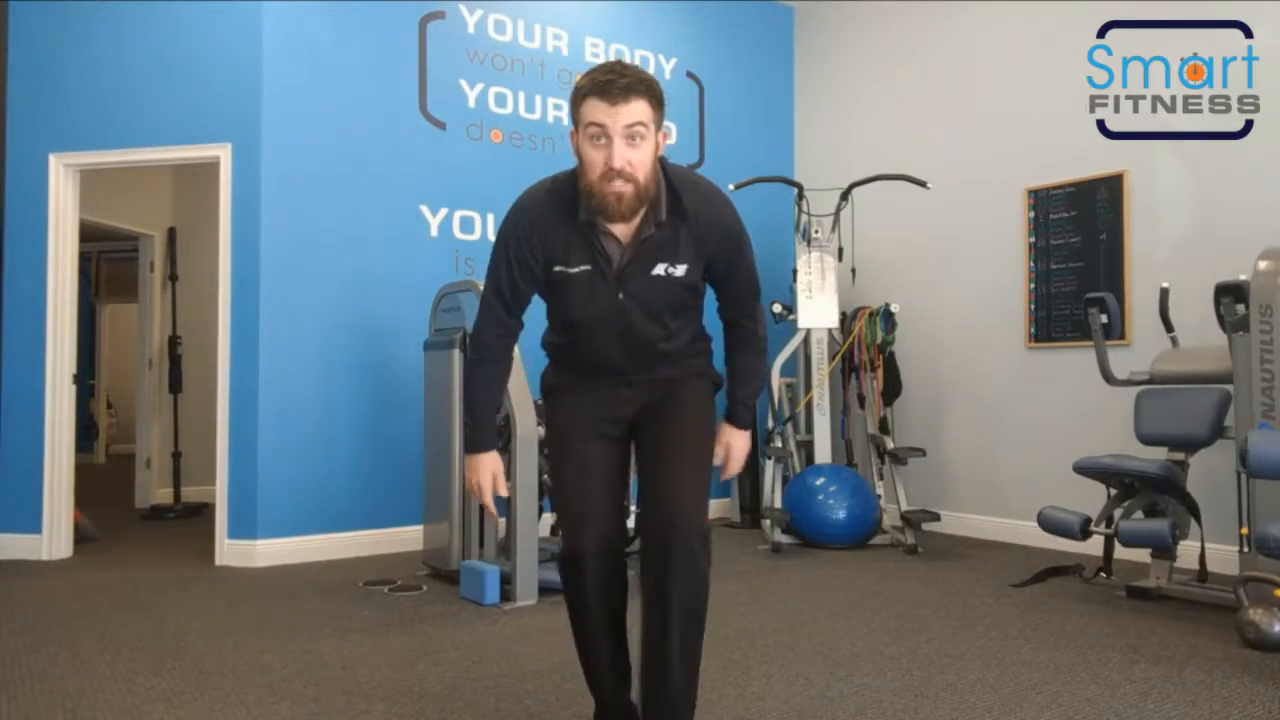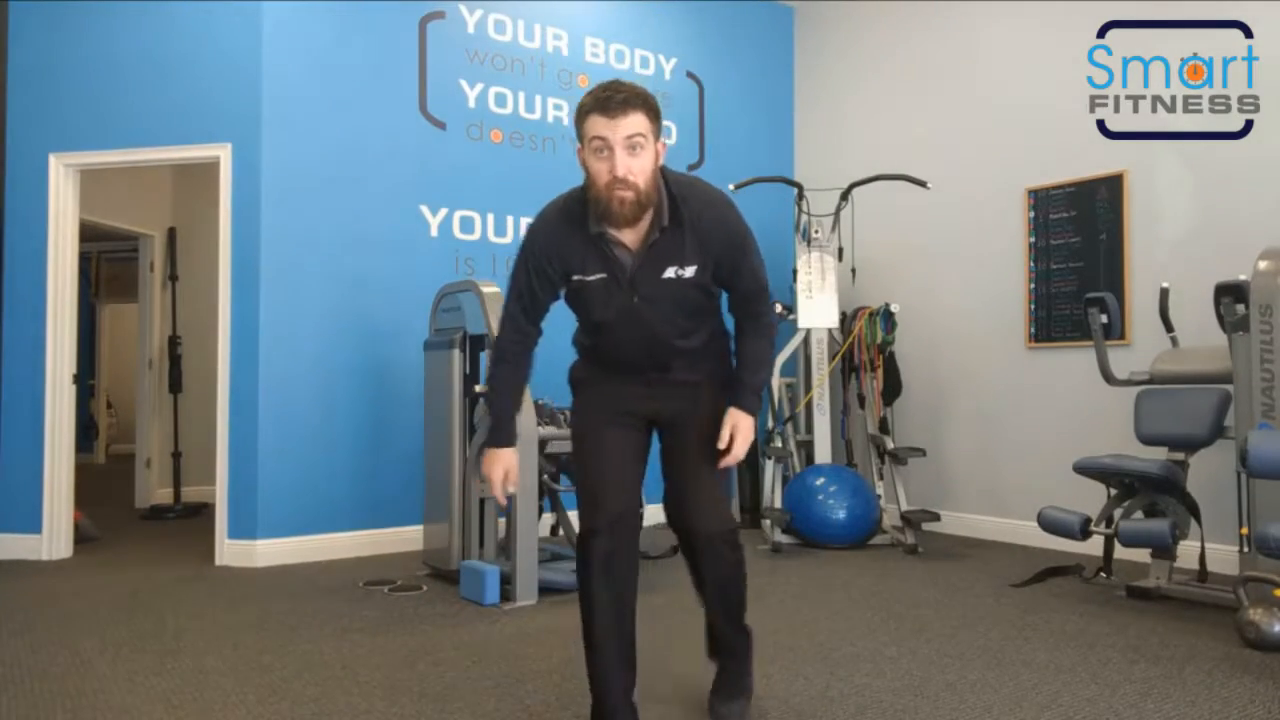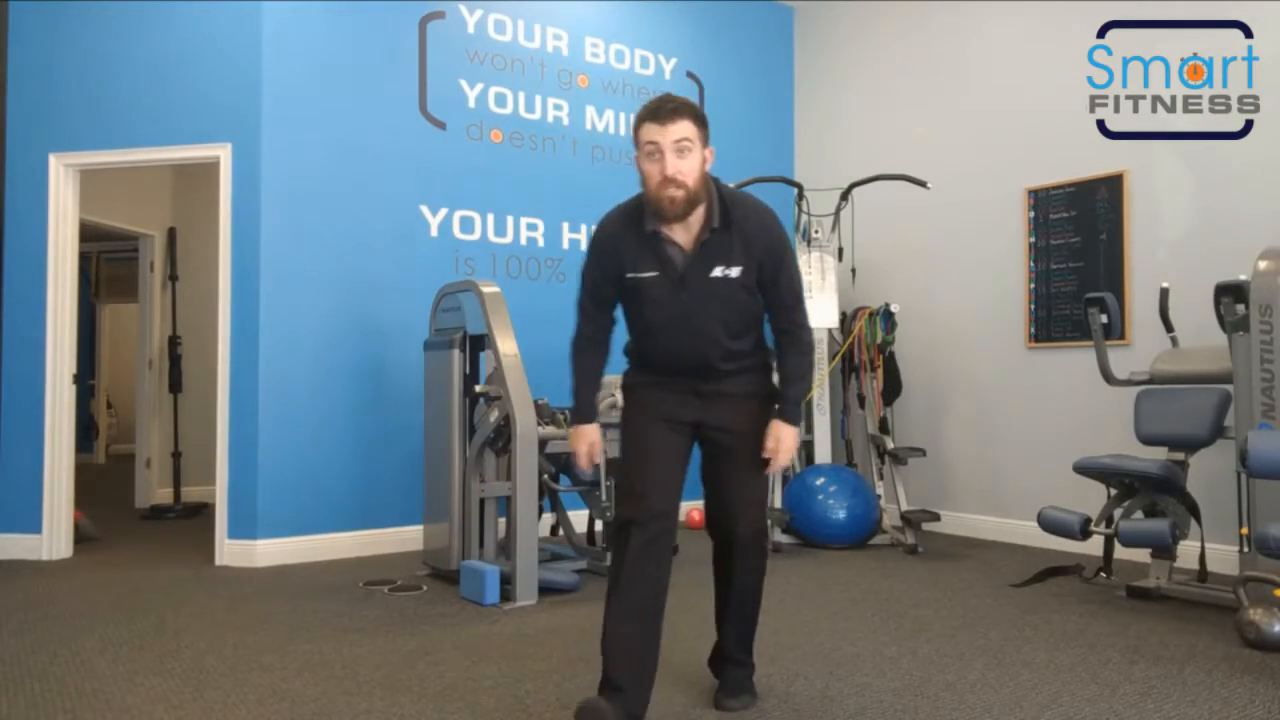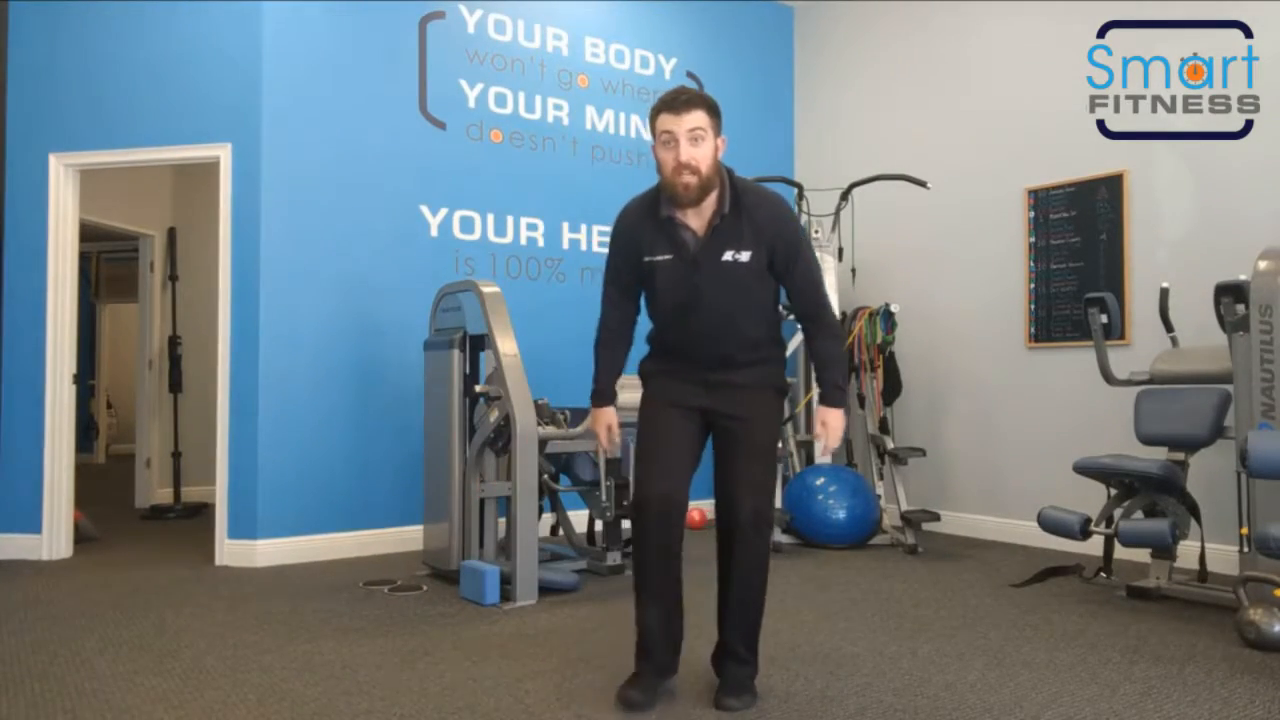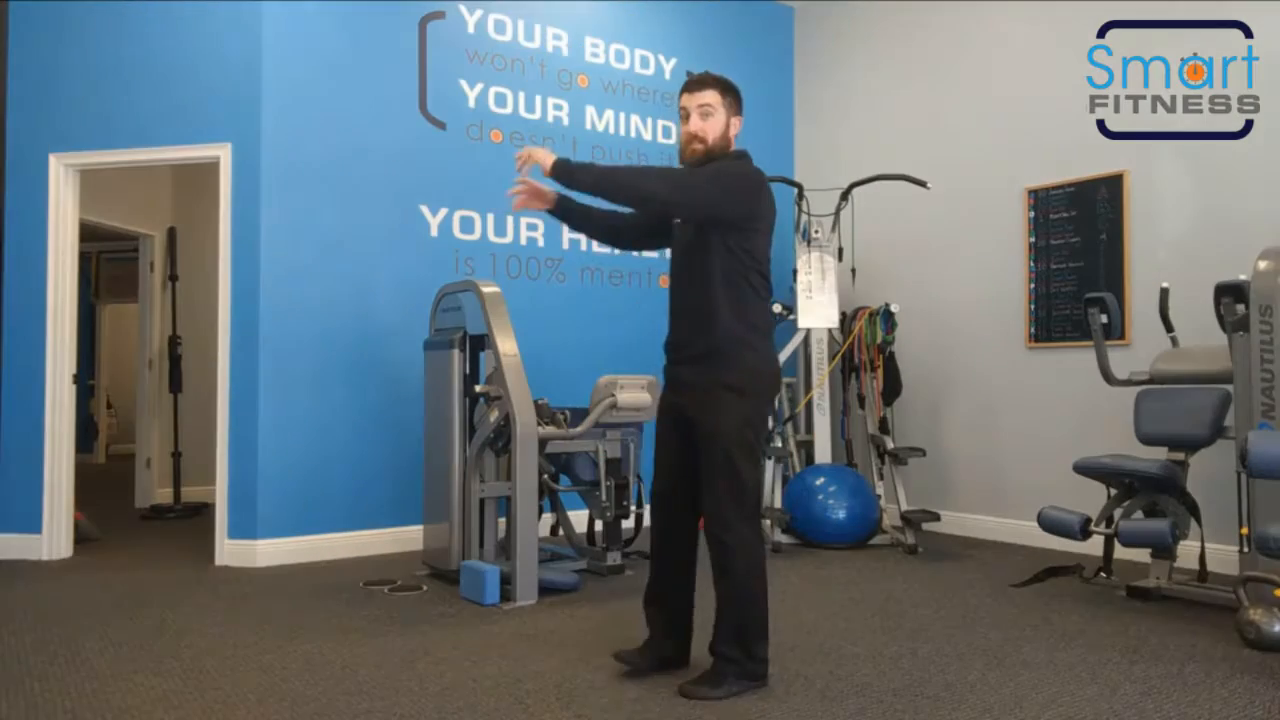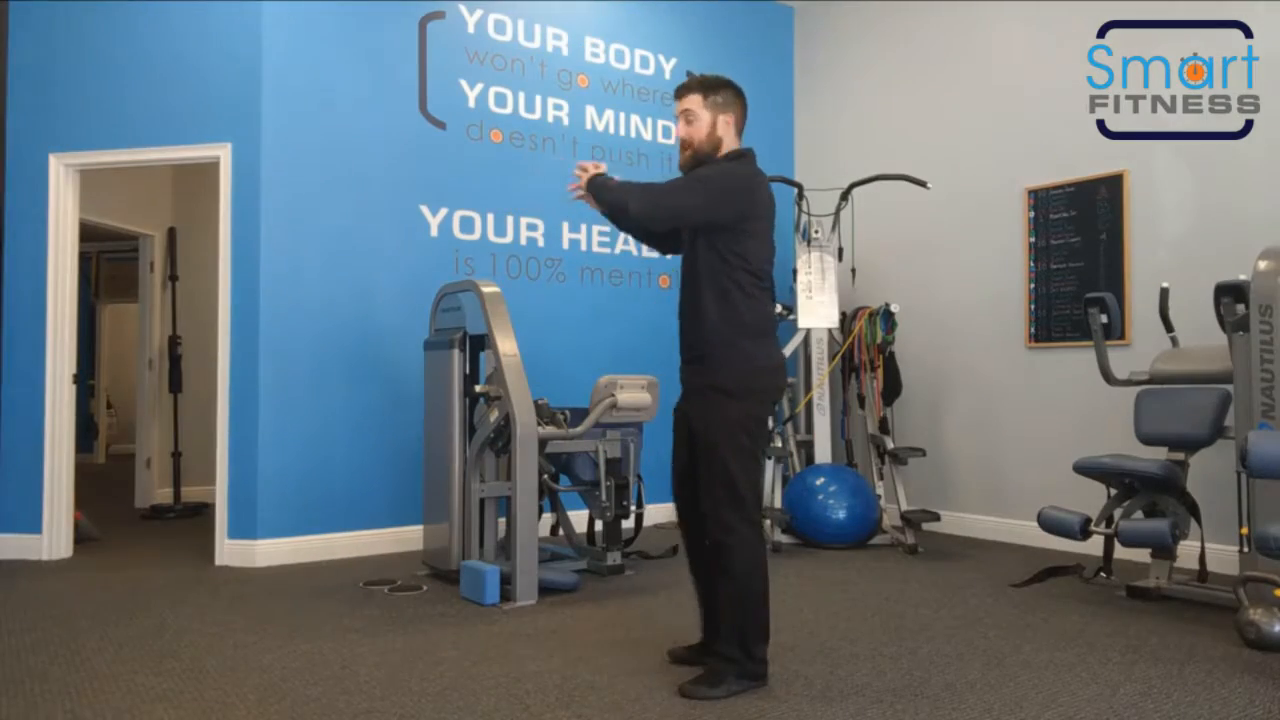
dt=0.3s
person 1, frame 1
left shoulder: (706, 211)
right shoulder: (537, 215)
left elbow: (744, 316)
right elbow: (495, 330)
left wrist: (740, 415)
right wrist: (481, 440)
left hip: (677, 382)
right hip: (582, 389)
left knee: (677, 535)
right knee: (588, 549)
person 1, frame 2
left shoulder: (710, 213)
right shoulder: (556, 229)
left elbow: (755, 312)
right elbow: (517, 333)
left wrist: (746, 401)
right wrist: (501, 438)
left hip: (698, 381)
right hip: (606, 385)
left knee: (707, 528)
right knee: (605, 533)
left ankle: (732, 658)
person 1, frame 3
left shoulder: (755, 225)
right shoulder: (616, 233)
left elbow: (792, 326)
right elbow: (593, 327)
left wrist: (788, 412)
right wrist: (584, 415)
left hip: (740, 393)
right hip: (656, 392)
left knee: (741, 533)
right knee: (643, 526)
left ankle: (734, 665)
person 1, frame 4
left shoulder: (765, 213)
right shoulder: (639, 222)
left elbow: (814, 308)
right elbow: (620, 311)
left wrist: (832, 396)
right wrist: (603, 396)
left hip: (749, 384)
right hip: (673, 385)
left knee: (747, 524)
right knee: (655, 516)
left ankle: (735, 666)
right ankle: (655, 663)
person 1, frame 5
left shoulder: (743, 185)
right shoulder: (687, 198)
left elbow: (655, 189)
right elbow: (632, 229)
left wrist: (562, 168)
right wrist: (557, 203)
left hip: (736, 382)
right hip: (684, 378)
left knee: (730, 520)
right knee: (670, 511)
left ankle: (742, 661)
right ankle: (667, 641)
person 1, frame 6
left shoulder: (737, 183)
right shoulder: (716, 184)
left elbow: (651, 204)
right elbow: (669, 233)
left wrist: (599, 186)
right wrist: (608, 199)
left hip: (737, 379)
right hip: (712, 376)
left knee: (731, 517)
right knee: (700, 512)
left ankle: (745, 659)
right ankle: (722, 638)
